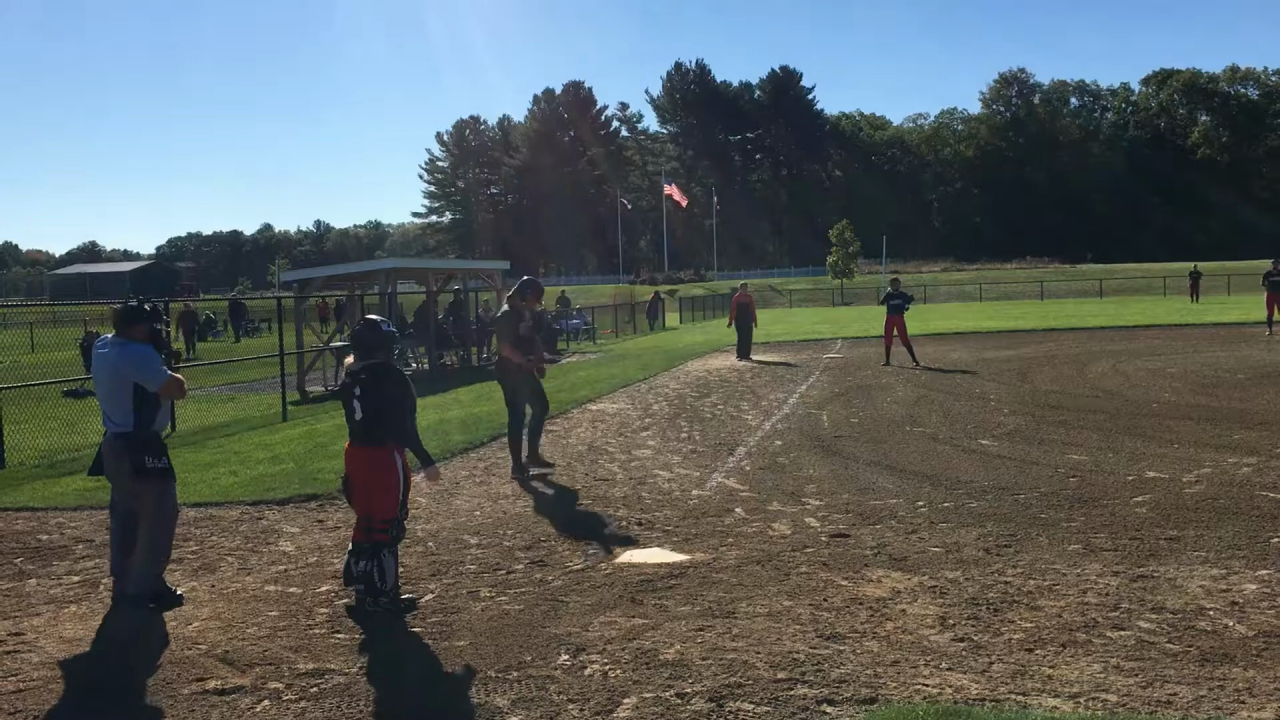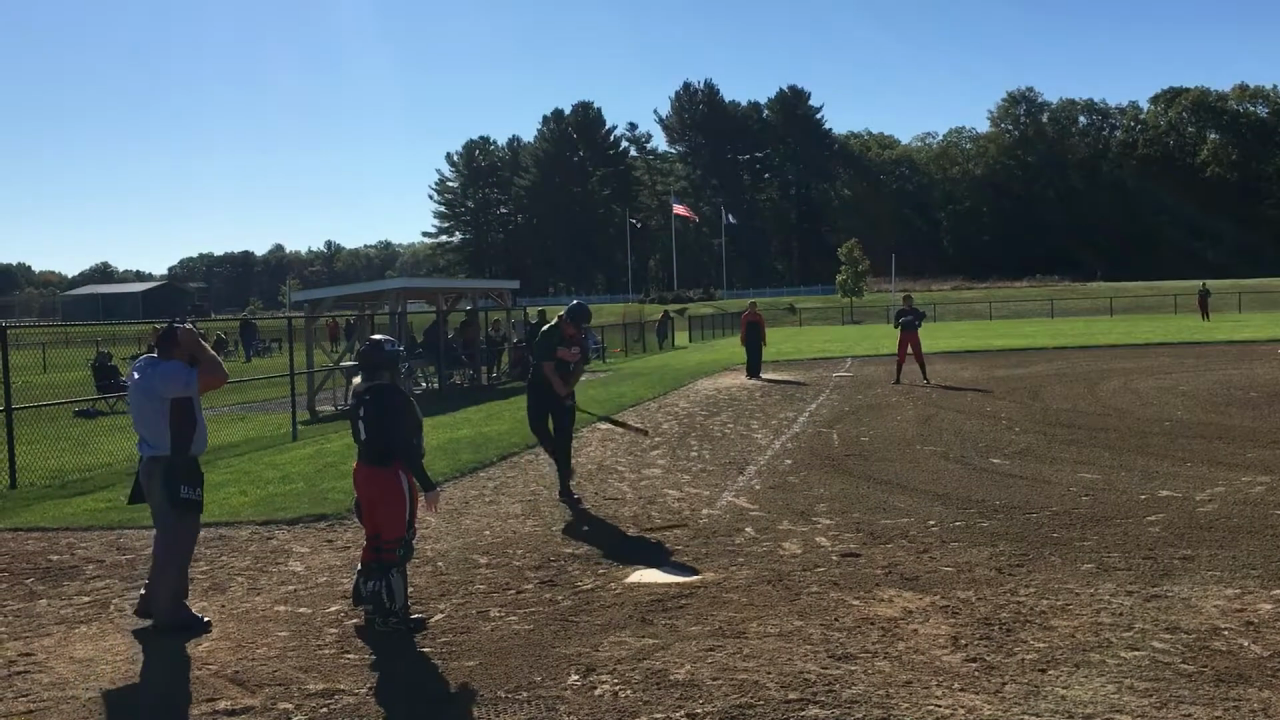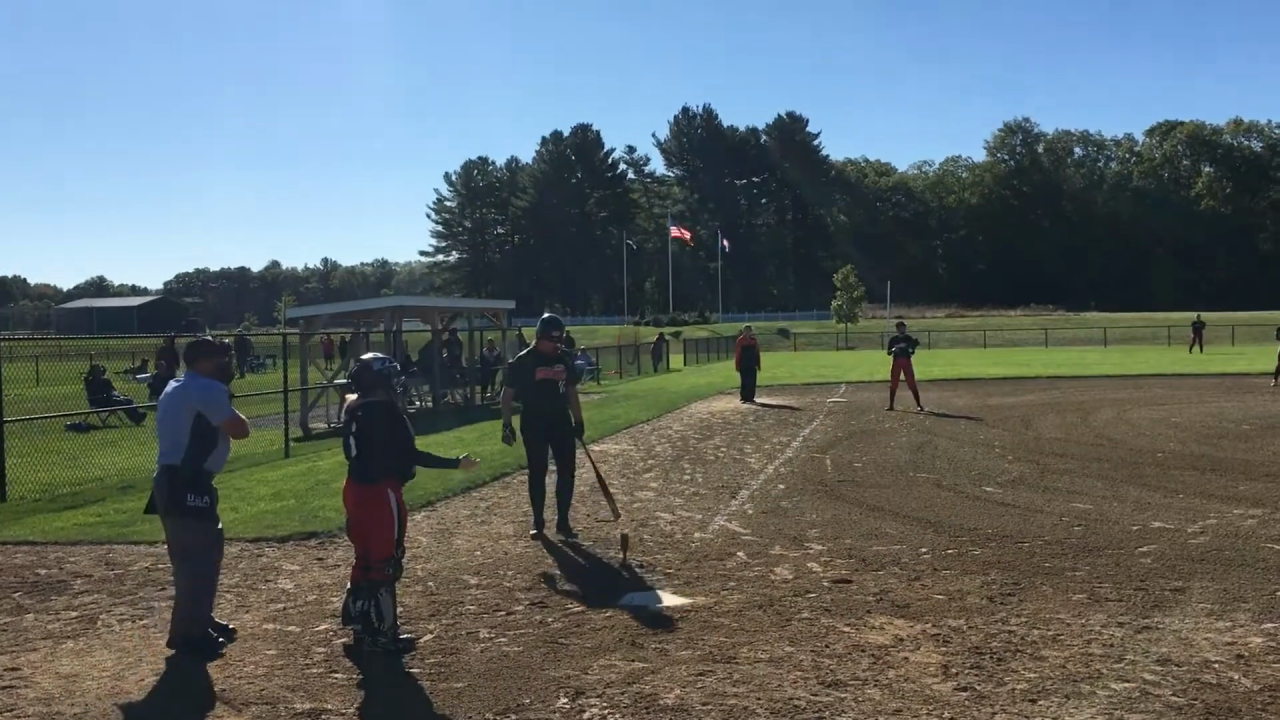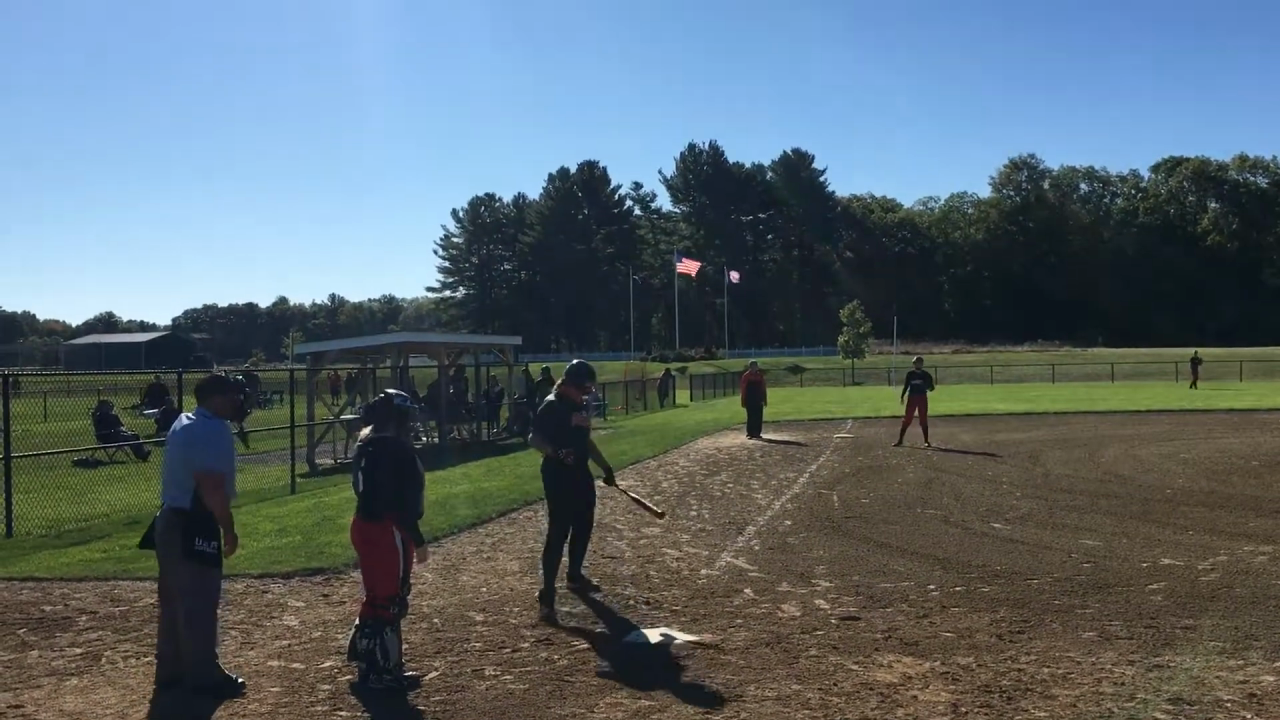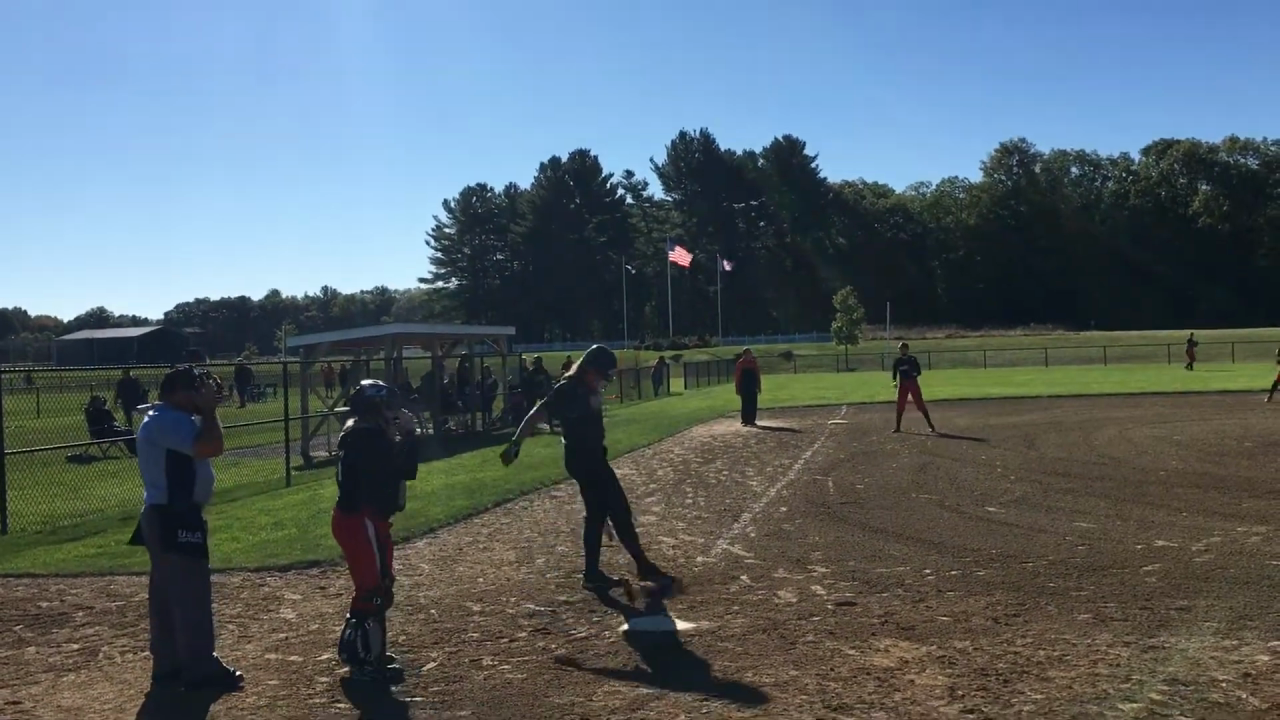
dt=1s
person 1, frame 1
left shoulder: (103, 347)
right shoulder: (138, 354)
right elbow: (178, 389)
right wrist: (168, 373)
left hip: (116, 444)
right hip: (140, 447)
left knee: (125, 517)
right knee: (160, 514)
left ankle: (126, 585)
right ankle: (147, 586)
person 1, frame 2
left shoulder: (145, 367)
right shoulder: (169, 374)
right elbow: (218, 376)
right wrist: (195, 342)
left hip: (159, 466)
right hip: (174, 471)
left knee: (175, 537)
right knee: (176, 541)
left ankle: (154, 600)
right ankle: (171, 614)
person 1, frame 3
left shoulder: (175, 389)
right shoulder: (207, 389)
right elbow: (240, 430)
right wrist: (231, 412)
left hip: (174, 482)
right hip: (188, 486)
left knee: (189, 557)
right knee: (202, 556)
left ankle: (196, 625)
right ankle: (189, 632)
person 1, frame 4
left shoulder: (184, 423)
right shoulder: (214, 430)
right elbow: (210, 485)
right wrist: (229, 530)
left hip: (170, 521)
right hip: (193, 527)
left knee: (175, 599)
right knee: (199, 602)
left ankle: (172, 669)
right ankle: (204, 676)
person 1, frame 5
left shoulder: (160, 419)
right shoulder: (171, 420)
left elbow: (199, 447)
right elbow: (210, 447)
left wrist: (204, 411)
right wrist: (208, 408)
left hip: (162, 517)
right hip: (176, 520)
left knee: (166, 592)
right knee: (191, 592)
left ankle: (168, 664)
right ankle: (201, 669)
person 2, frame 1
left shoulder: (350, 377)
right shoulder: (390, 377)
left elbow: (353, 419)
right elbow: (402, 426)
right wrist: (426, 461)
left hip: (357, 453)
right hip: (384, 456)
left knee: (366, 521)
right knee: (387, 524)
left ankle: (363, 588)
right ankle: (382, 594)
person 2, frame 2
left shoulder: (360, 395)
right shoulder: (393, 396)
left elbow: (365, 438)
right elbow: (406, 447)
right wrist: (427, 486)
left hip: (366, 472)
right hip: (391, 475)
left knee: (376, 541)
right knee: (395, 544)
left ankle: (373, 606)
right ankle: (392, 614)
person 2, frame 3
left shoulder: (353, 409)
right shoulder: (386, 412)
right elbow: (409, 455)
right wrist: (455, 463)
left hip: (357, 488)
right hip: (381, 492)
left knee: (366, 558)
right knee: (385, 561)
left ankle: (362, 624)
right ankle: (380, 632)
person 2, frame 4
left shoulder: (367, 445)
right shoulder: (396, 449)
right elbow: (404, 501)
right wrist: (418, 540)
left hip: (364, 526)
right hip: (385, 530)
left knee: (375, 597)
right knee: (391, 601)
left ankle: (367, 662)
right ankle: (382, 671)
person 2, frame 5
left shoulder: (356, 434)
right shoulder: (371, 438)
left elbow: (392, 467)
right elbow: (406, 470)
left wrist: (398, 435)
right wrist: (409, 433)
left hip: (350, 518)
right hip: (365, 521)
left knee: (367, 589)
right knee: (377, 593)
left ankle: (362, 653)
right ankle: (366, 662)
person 3, frame 1
left shoulder: (526, 314)
right shoulder: (505, 317)
left elbow: (533, 337)
right elbow: (505, 350)
left wrist: (539, 358)
right wrist: (528, 363)
left hip: (524, 369)
right hip: (510, 372)
left knee: (541, 406)
right knee: (516, 416)
left ankle: (532, 455)
right ankle: (517, 466)
person 3, frame 2
left shoulder: (580, 339)
right shoulder: (548, 335)
left elbow: (579, 369)
right elbow: (548, 370)
left wrist: (567, 393)
right wrist: (563, 395)
left hip: (563, 392)
right hip: (540, 389)
left knee: (565, 437)
right knee: (539, 426)
left ankle: (565, 488)
right ankle: (563, 464)
person 3, frame 3
left shoulder: (565, 358)
right shoulder: (523, 361)
left elbow: (571, 392)
right elbow: (507, 395)
left wrist: (578, 421)
right wrist: (507, 424)
left hip: (561, 421)
right hip: (533, 423)
left knee: (567, 471)
right knee: (537, 473)
left ankle: (563, 522)
right ankle: (538, 521)
person 3, frame 4
left shoulder: (578, 405)
right shoulder: (553, 405)
right elbow: (535, 439)
left wrist: (605, 466)
right wrist: (557, 452)
left hip: (580, 472)
right hip: (558, 473)
left knee: (583, 526)
right knee: (559, 531)
left ankle: (574, 574)
right ankle: (546, 594)
person 3, frame 5
left shoulder: (591, 388)
right shoulder: (569, 388)
right elbow: (538, 414)
right wrist: (515, 443)
left hip: (592, 455)
right hip: (582, 457)
left knee: (597, 513)
right knee: (619, 508)
left ankle: (592, 574)
right ankle: (644, 567)
